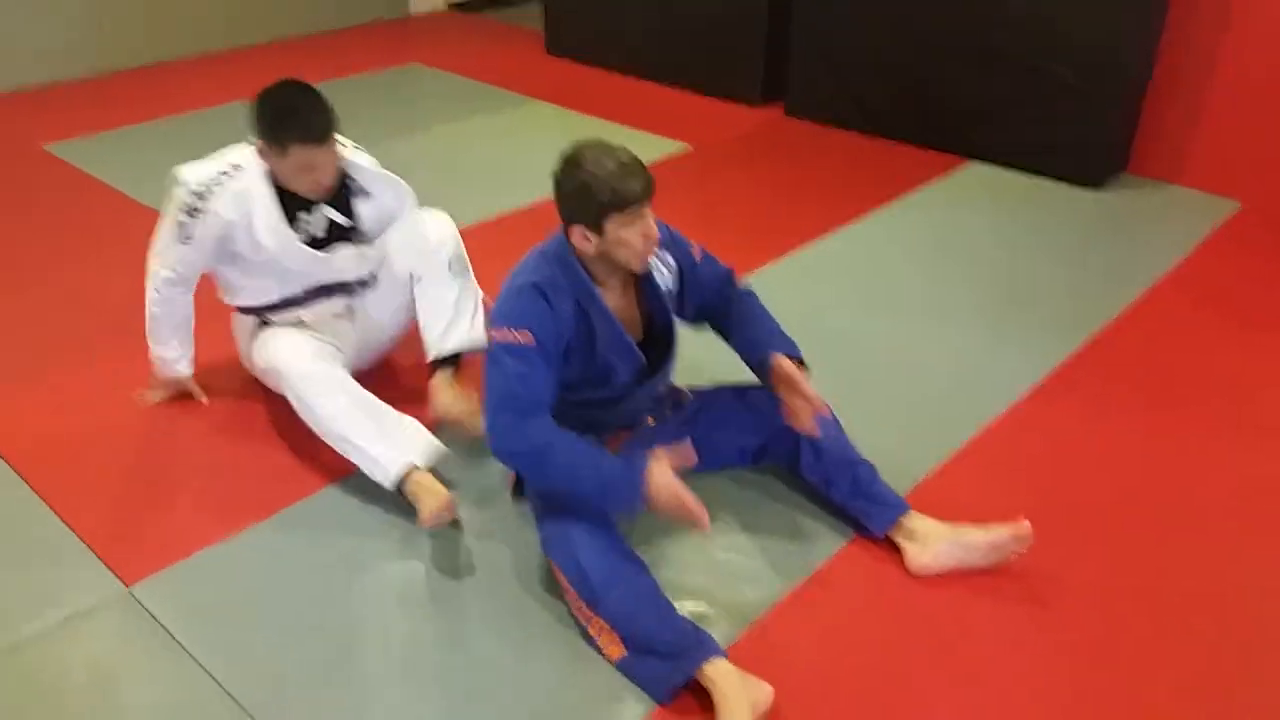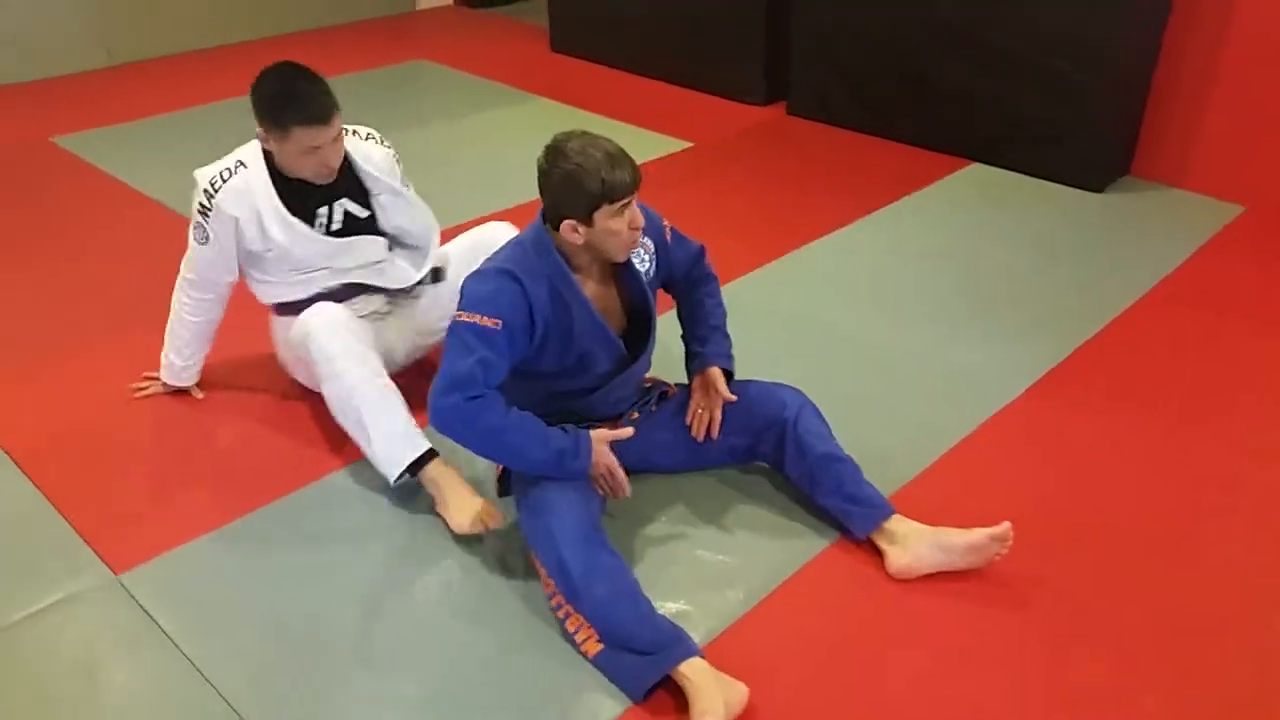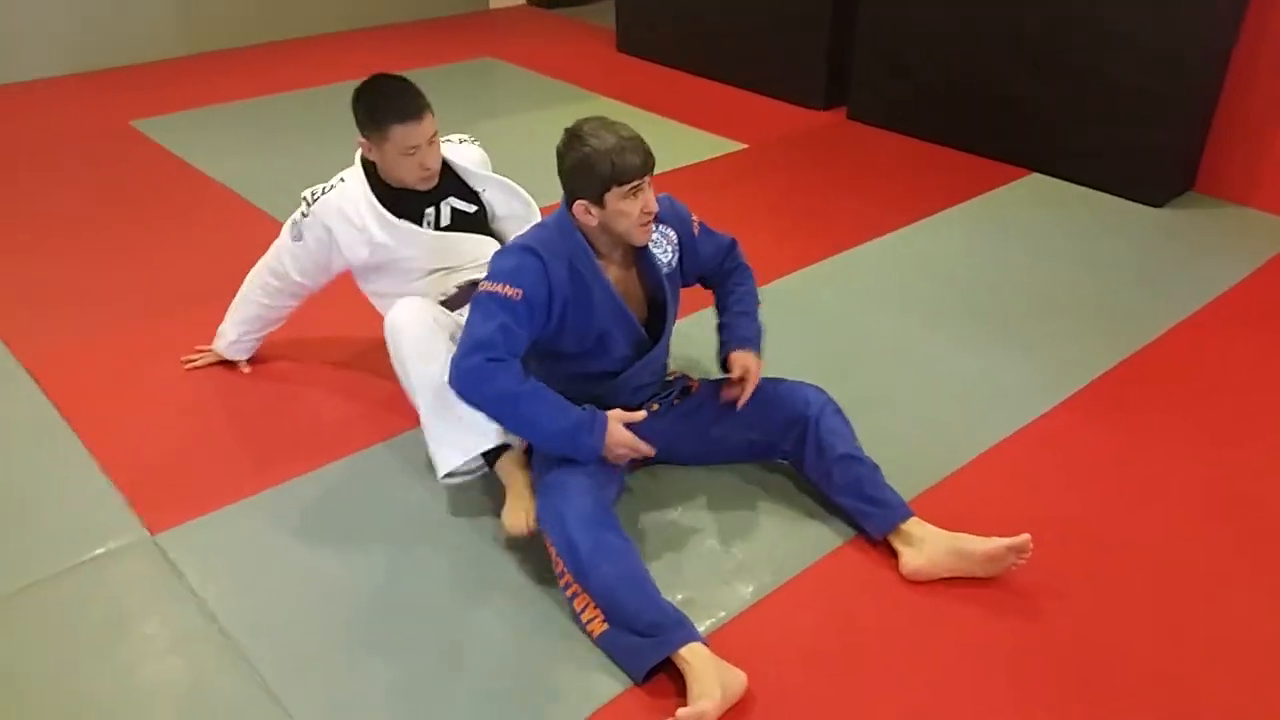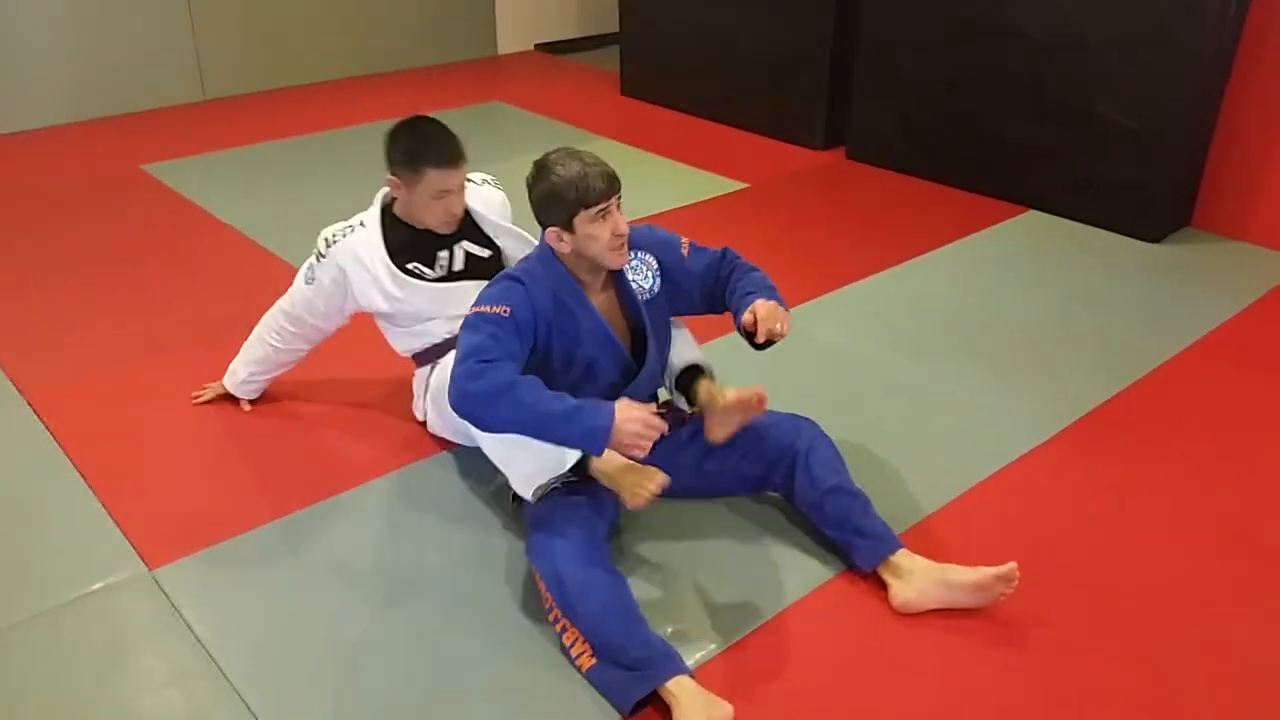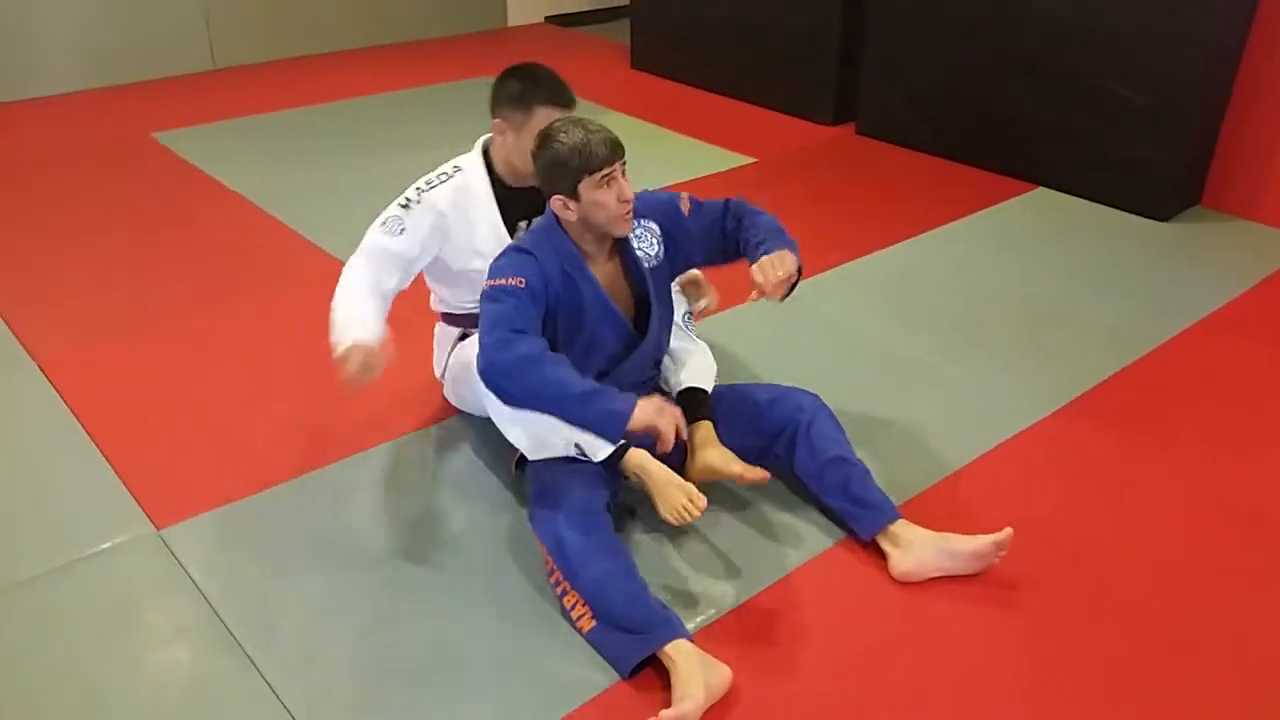
dt=0.5s
person 1, frame 1
left shoulder: (659, 248)
right shoulder: (531, 301)
left elbow: (727, 300)
right elbow: (515, 432)
left wrist: (778, 360)
right wrist: (631, 479)
left hip: (652, 415)
right hip: (572, 452)
left knee: (787, 418)
right knee: (579, 541)
left ankle: (915, 533)
person 1, frame 2
left shoulder: (638, 233)
right shoulder: (506, 288)
left elbow: (695, 277)
right elbow: (456, 404)
left wrist: (710, 361)
right wrist: (573, 451)
left hip: (635, 412)
right hip: (558, 446)
left knee: (779, 409)
right knee: (563, 536)
left ankle: (896, 535)
person 1, frame 3
left shoulder: (664, 223)
right shoulder: (531, 265)
left elbow: (728, 266)
right elbow: (476, 371)
left wrist: (741, 343)
right wrist: (587, 433)
left hip: (657, 401)
right hip: (578, 430)
left knee: (802, 407)
right knee: (574, 515)
left ankle: (912, 537)
right ankle: (700, 667)
person 1, frame 4
left shoulder: (646, 249)
right shoulder: (519, 297)
left elbow: (726, 269)
right elbow: (474, 387)
left wrist: (760, 302)
right wrist: (597, 424)
left hip: (649, 433)
left knee: (792, 438)
right knee: (561, 551)
left ankle: (901, 569)
person 1, frame 5
left shoulder: (650, 217)
right shoulder: (526, 267)
left elbow: (734, 220)
right elbow: (505, 362)
left wrist: (776, 252)
right wrist: (619, 411)
left hip: (655, 403)
right hip: (576, 432)
left knee: (793, 411)
right knee: (564, 517)
left ankle: (900, 539)
right ankle: (686, 664)
person 2, frame 1
left shoulder: (349, 163)
right shoulder: (210, 193)
left elbow: (412, 243)
right elbow: (170, 276)
right wrist: (173, 367)
left hip: (364, 306)
right hip: (289, 331)
left knee: (430, 227)
right knee: (295, 361)
left ankle: (448, 380)
right ankle: (416, 478)
person 2, frame 2
left shoulder: (369, 152)
right shoulder: (231, 193)
left elbow: (418, 231)
right elbow: (203, 285)
left wrist: (439, 282)
right wrist: (180, 369)
left hip: (406, 301)
right hip: (322, 333)
left knee: (496, 240)
right knee: (328, 327)
right ankle: (435, 476)
person 2, frame 3
left shoulder: (465, 157)
right shoulder: (336, 208)
left elbow: (522, 222)
right elbow: (279, 279)
right wrist: (233, 344)
right hip: (452, 332)
right knee: (409, 318)
right ankle: (509, 469)
person 2, frame 4
left shoulder: (484, 199)
right shoulder: (351, 251)
right elbow: (295, 319)
right wrist: (242, 381)
right hip: (456, 376)
right ankle: (604, 468)
person 2, frame 5
right shoulder: (444, 198)
right elbow: (371, 269)
left wrist: (682, 269)
right wrist: (360, 334)
right hip: (480, 345)
left knee: (667, 298)
left ankle: (701, 441)
right ankle: (640, 467)
